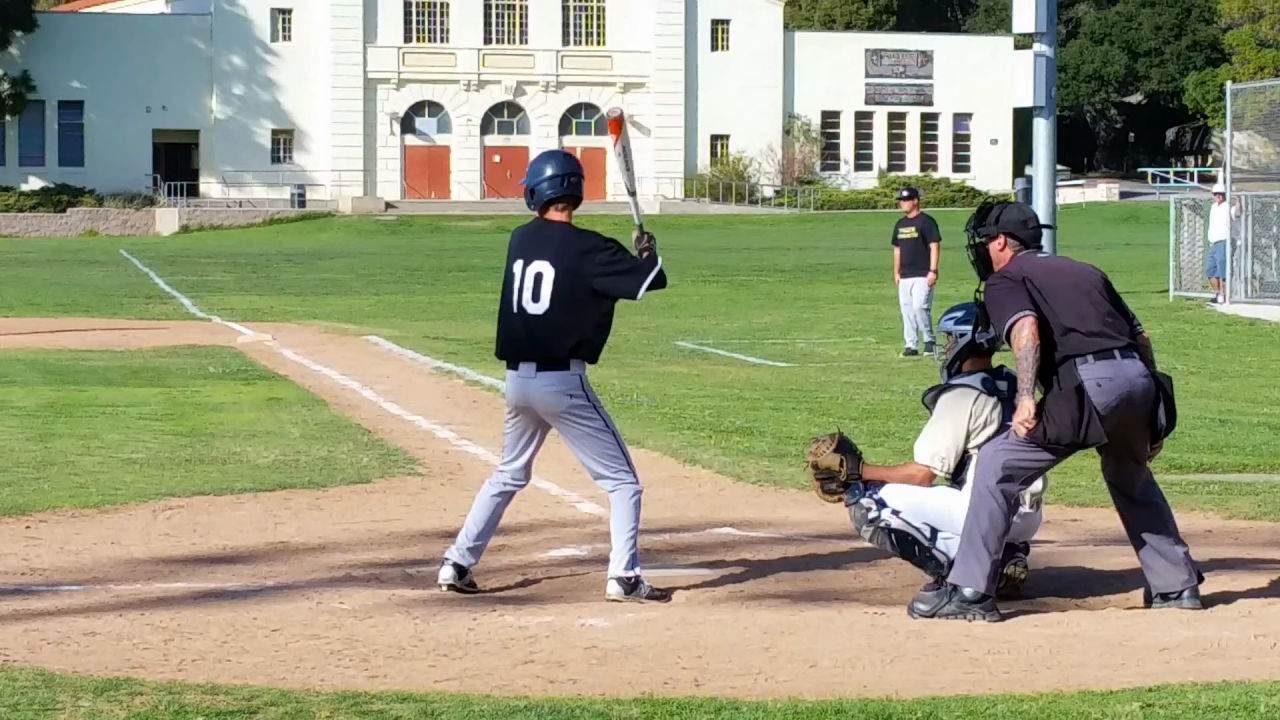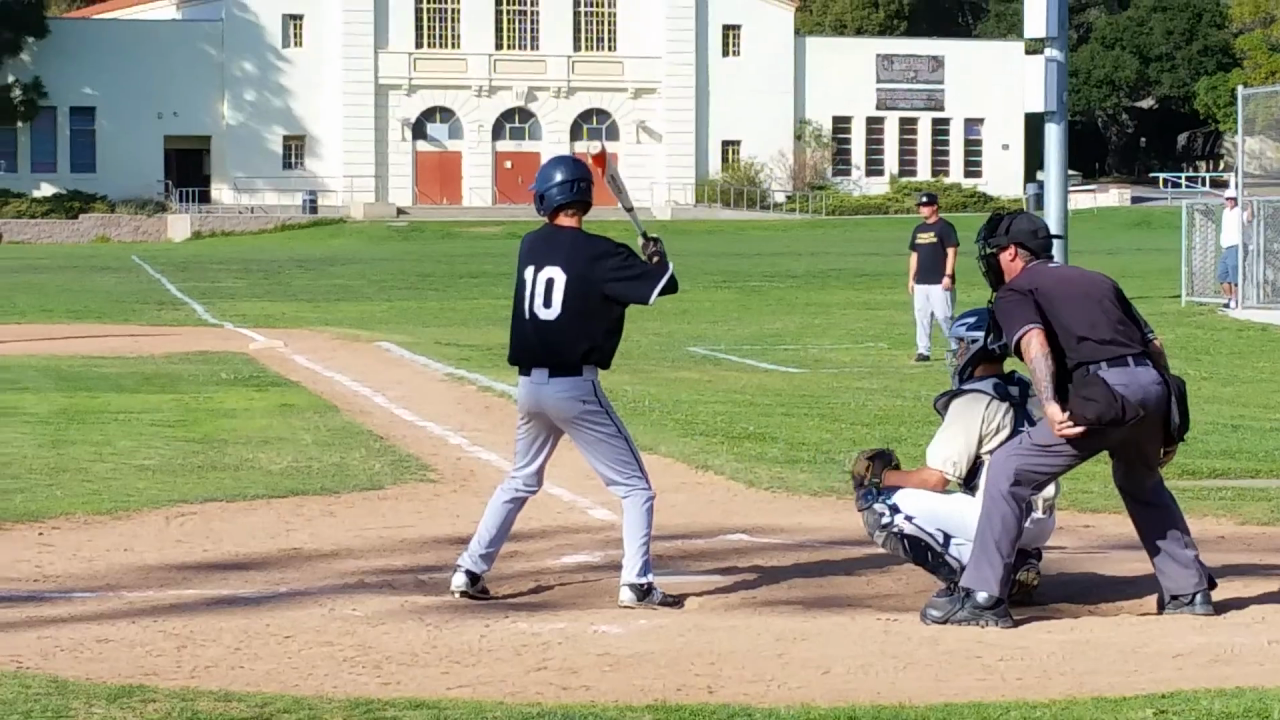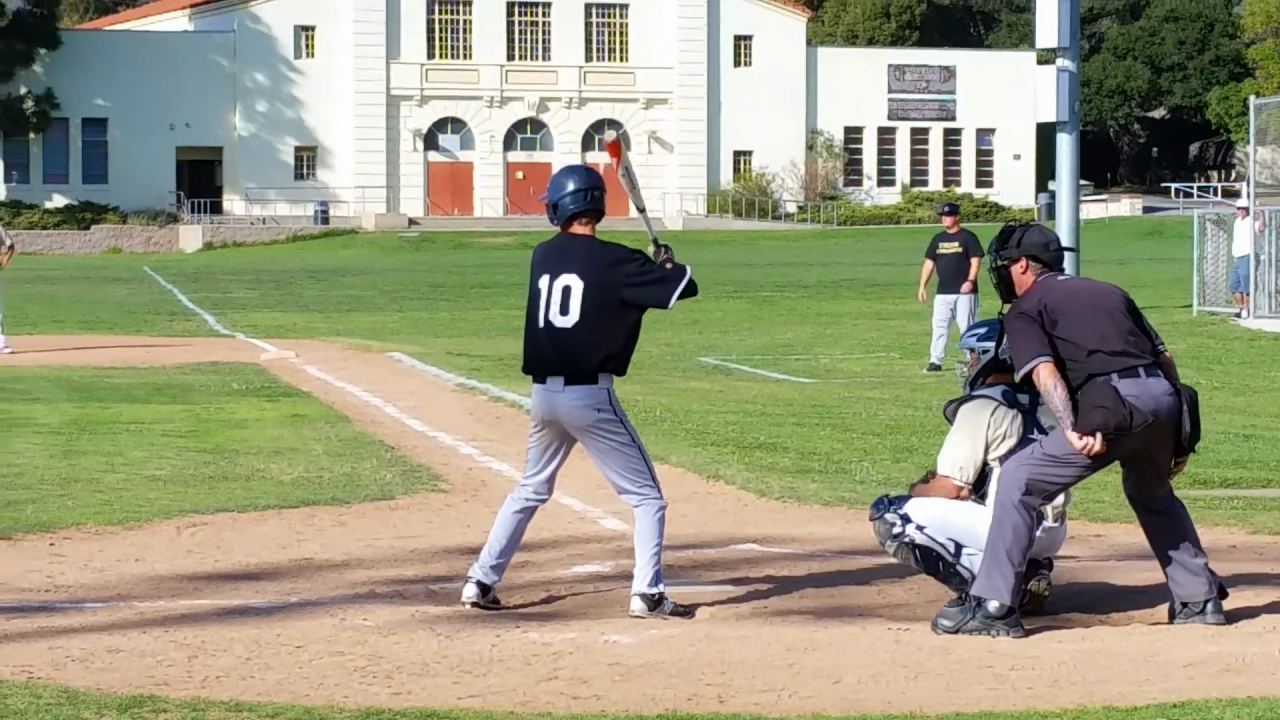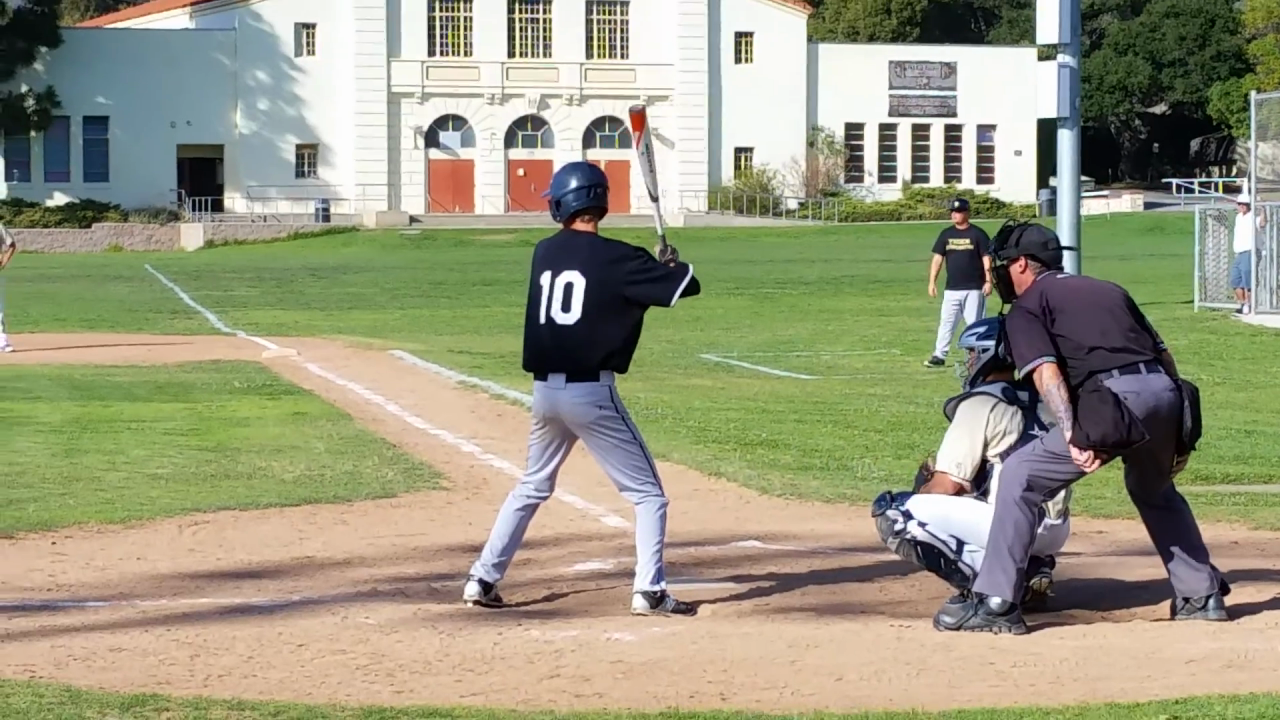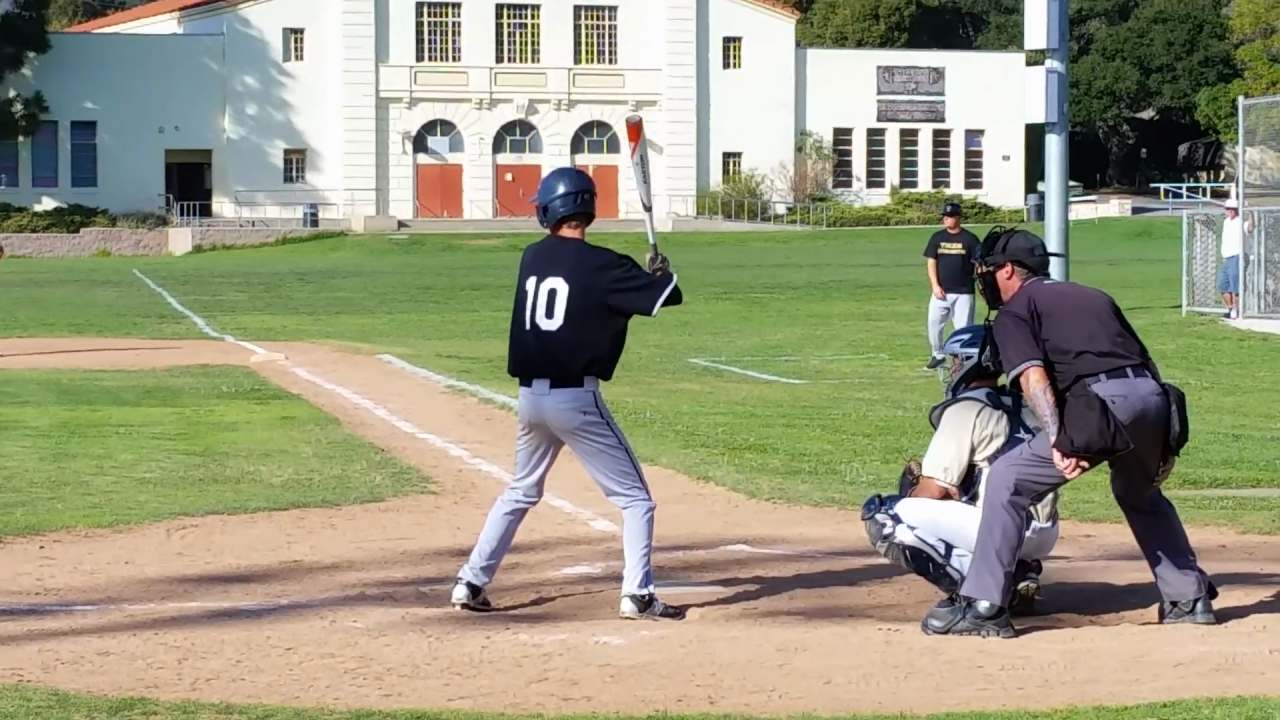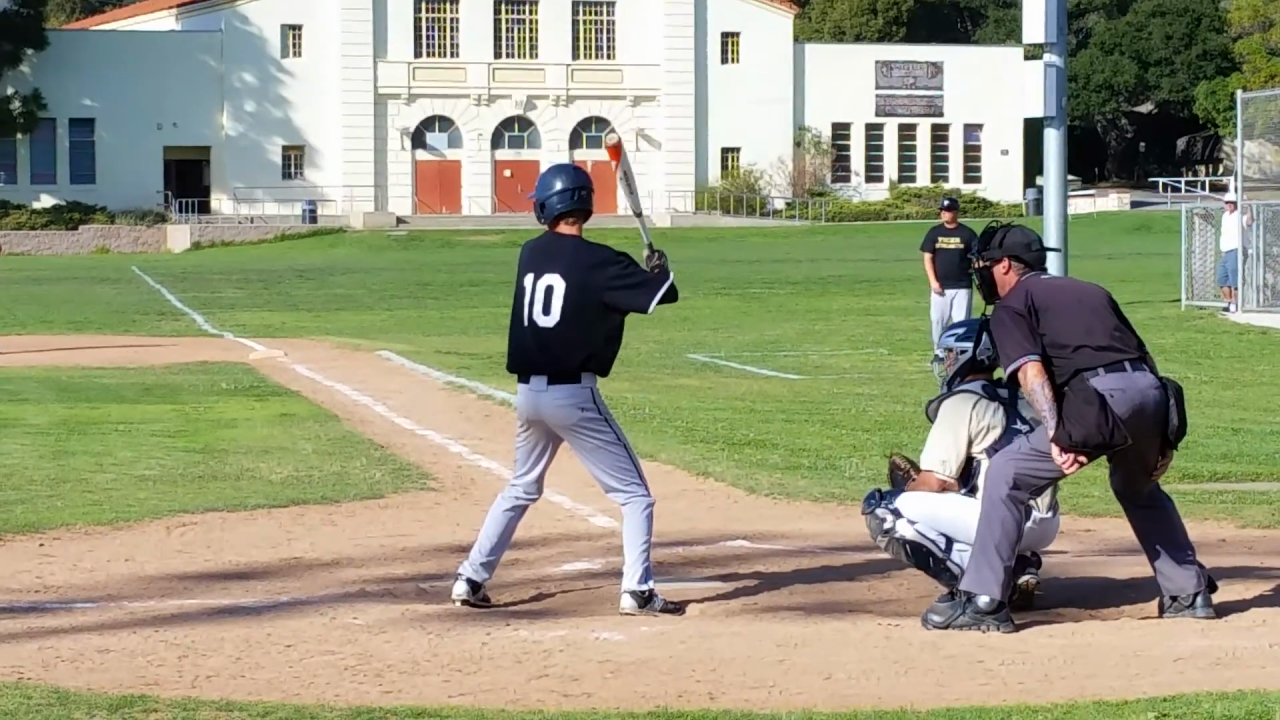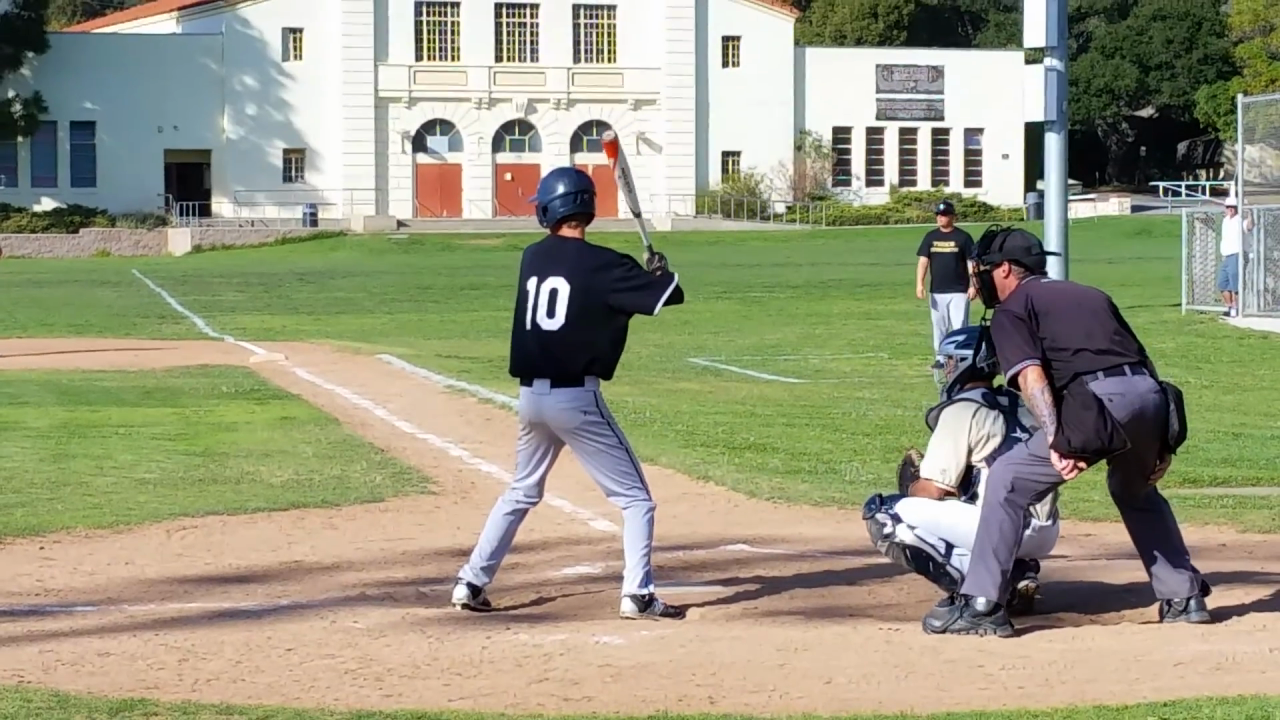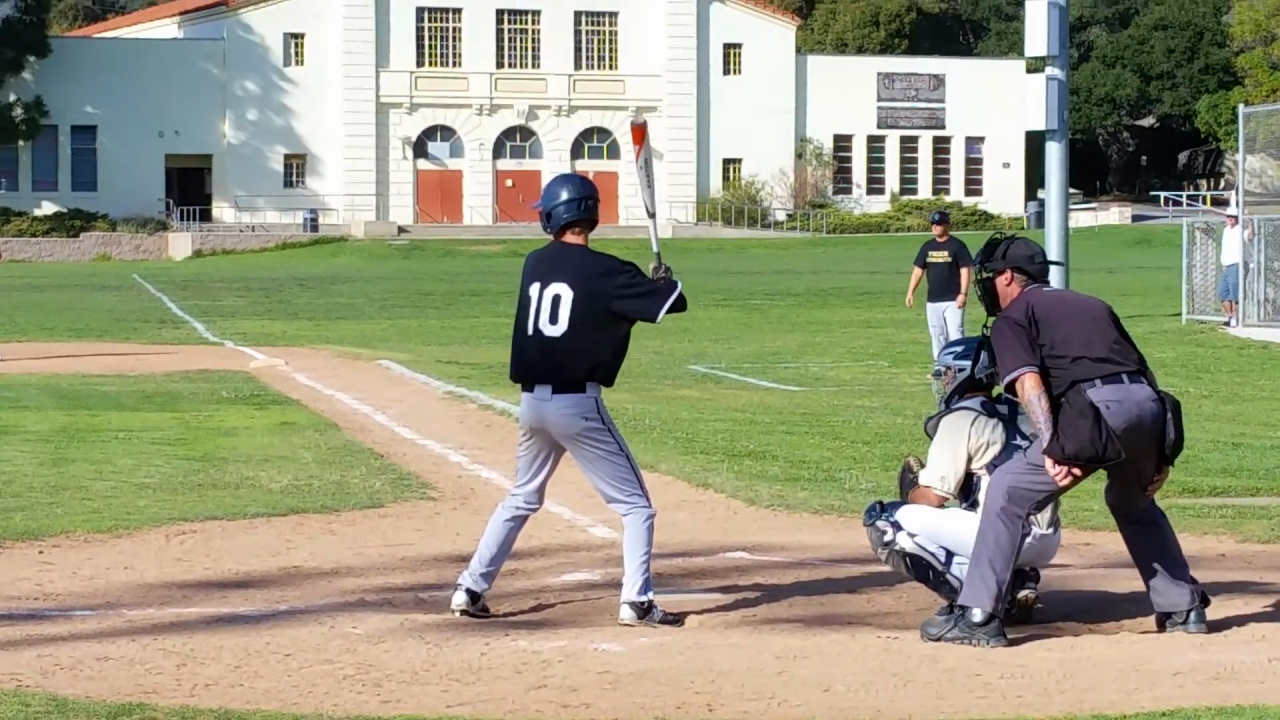
dt=0.2s
person 1, frame 1
left shoulder: (519, 239)
right shoulder: (586, 247)
right elbow: (653, 281)
left wrist: (626, 256)
right wrist: (646, 252)
left hip: (518, 379)
right hip: (562, 381)
left knee: (508, 475)
right knee: (622, 481)
left ankle: (456, 563)
right ankle: (624, 578)
person 1, frame 2
left shoulder: (530, 245)
right shoulder: (598, 251)
right elbow: (664, 285)
left wrist: (635, 261)
right wrist: (655, 256)
left hip: (531, 384)
right hip: (574, 387)
left knee: (520, 481)
right knee: (635, 487)
left ankle: (469, 570)
right ankle: (637, 585)
person 1, frame 3
left shoulder: (542, 255)
right shoulder: (614, 259)
right elbow: (684, 287)
left wrist: (648, 268)
right wrist: (666, 264)
left hip: (545, 393)
right hip: (590, 395)
left knee: (530, 490)
right knee: (647, 497)
left ankle: (480, 581)
right ankle: (647, 594)
person 1, frame 4
left shoulder: (543, 251)
right shoulder: (616, 257)
right elbow: (687, 285)
left wrist: (650, 266)
right wrist: (669, 262)
left hip: (546, 390)
right hip: (590, 392)
left knee: (531, 487)
right knee: (648, 494)
left ankle: (481, 579)
right ankle: (649, 591)
person 1, frame 5
left shoulder: (531, 257)
right shoulder: (601, 264)
right elbow: (669, 296)
left wrist: (638, 276)
right wrist: (658, 272)
left hip: (531, 395)
right hip: (575, 398)
left knee: (519, 492)
right knee: (636, 499)
left ankle: (470, 583)
right ankle: (638, 595)
person 1, frame 6
left shoulder: (530, 253)
right shoulder: (598, 260)
right elbow: (664, 294)
left wrist: (635, 273)
right wrist: (656, 269)
left hip: (529, 392)
right hip: (573, 394)
left knee: (520, 489)
right knee: (634, 494)
left ankle: (470, 579)
right ankle: (637, 591)
person 1, frame 7
left shoulder: (532, 257)
right shoulder: (602, 263)
right elbow: (670, 294)
left wrist: (638, 275)
right wrist: (657, 271)
left hip: (532, 395)
right hip: (576, 398)
left knee: (521, 493)
right knee: (635, 498)
left ankle: (470, 583)
right ankle: (638, 595)
person 1, frame 8
left shoulder: (534, 263)
right shoulder: (606, 271)
right elbow: (674, 302)
left wrist: (642, 284)
right wrist: (660, 280)
left hip: (533, 401)
right hip: (577, 404)
left knee: (521, 499)
right knee: (636, 505)
left ankle: (469, 589)
right ankle: (636, 602)
person 2, frame 1
left shoulder: (1005, 280)
right shoulder: (1086, 271)
left elbow: (1026, 328)
right elbow: (1141, 338)
left wrist: (1025, 397)
right wrist: (1152, 413)
left hip: (1089, 384)
right hip: (1137, 378)
left knee: (997, 465)
right knee: (1132, 479)
left ankle: (970, 591)
right ankle: (1177, 585)
person 2, frame 2
left shoulder: (1015, 292)
right shoulder: (1098, 279)
left elbow: (1035, 340)
right elbow: (1153, 346)
left wrist: (1050, 404)
right wrist: (1165, 421)
left hip: (1103, 393)
right hip: (1152, 387)
left knee: (1009, 470)
right knee: (1143, 484)
left ankle: (983, 597)
right ankle: (1189, 590)
person 2, frame 3
left shoulder: (1026, 308)
right shoulder: (1110, 291)
left elbow: (1045, 371)
right elbow: (1164, 357)
left wrist: (1070, 429)
right wrist: (1177, 432)
left hip: (1113, 406)
right hip: (1163, 397)
left knee: (1019, 479)
right knee: (1153, 493)
left ankle: (994, 606)
right ankle: (1200, 599)
person 2, frame 4
left shoulder: (1027, 306)
right shoulder: (1110, 289)
left elbow: (1047, 373)
right elbow: (1163, 355)
left wrist: (1072, 435)
right wrist: (1176, 430)
left hip: (1117, 401)
right hip: (1164, 393)
left knee: (1020, 475)
right knee: (1155, 490)
left ankle: (996, 603)
right ankle: (1202, 595)
person 2, frame 5
left shoulder: (1013, 310)
right shoulder: (1094, 295)
left elbow: (1033, 377)
left wrist: (1057, 441)
right wrist: (1163, 439)
left hip: (1103, 405)
right hip: (1153, 397)
left knee: (1007, 479)
right knee: (1141, 494)
left ankle: (984, 607)
right ankle: (1190, 598)
person 2, frame 6
left shoulder: (1010, 306)
right shoulder: (1092, 290)
left elbow: (1031, 372)
left wrist: (1055, 436)
right wrist: (1161, 436)
left hip: (1100, 398)
right hip: (1151, 392)
left knee: (1006, 474)
right knee: (1139, 488)
left ankle: (983, 601)
right ankle: (1189, 593)
person 2, frame 7
left shoulder: (1011, 309)
right shoulder: (1093, 294)
left elbow: (1031, 376)
left wrist: (1055, 441)
right wrist: (1159, 439)
left hip: (1099, 402)
right hip: (1150, 395)
left knee: (1007, 480)
right knee: (1136, 491)
left ankle: (982, 605)
right ankle: (1184, 597)
person 2, frame 8
left shoulder: (1012, 317)
right shoulder: (1094, 304)
left elbow: (1029, 383)
left wrist: (1050, 448)
right wrist: (1156, 451)
left hip: (1097, 411)
right hip: (1150, 405)
left knee: (1008, 492)
right knee: (1134, 504)
left ankle: (978, 616)
right ankle: (1183, 608)
person 3, frame 1
left shoulder: (962, 394)
right shoulder: (1014, 387)
left elbow: (921, 474)
left wrist: (859, 470)
right hip: (1028, 517)
left knee: (865, 500)
right ankle: (1003, 556)
person 3, frame 2
left shoulder: (973, 399)
right shoulder: (1028, 393)
left elbow: (935, 479)
left wrist: (881, 476)
right hip: (1041, 523)
left knee: (878, 506)
right ankle: (1017, 561)
person 3, frame 3
left shoulder: (981, 406)
right shoulder: (1039, 402)
left elbow: (949, 487)
left wrist: (917, 490)
right wrist: (969, 491)
right hip: (1052, 533)
left knee: (889, 515)
right ankle: (1029, 572)
person 3, frame 4
left shoulder: (980, 402)
right shoulder: (1039, 401)
left elbow: (947, 485)
left wrist: (923, 488)
right wrist: (968, 485)
right hip: (1055, 530)
left knee: (891, 511)
right ankle: (1030, 569)
person 3, frame 5
left shoulder: (965, 408)
right shoulder: (1023, 406)
left elbow: (934, 489)
left wrist: (910, 493)
right hip: (1044, 533)
left knee: (881, 515)
right ankle: (1018, 573)
person 3, frame 6
left shoulder: (961, 400)
right shoulder: (1018, 399)
left elbow: (933, 482)
left wrist: (908, 488)
right hip: (1044, 524)
left knee: (881, 509)
right ankle: (1019, 568)
person 3, frame 7
left shoulder: (961, 409)
right shoulder: (1020, 406)
left elbow: (933, 490)
left wrist: (910, 486)
right wrist: (925, 477)
right hip: (1045, 532)
left knee: (881, 514)
right ankle: (1018, 572)
person 3, frame 8
left shoulder: (960, 418)
right shoulder: (1020, 414)
left elbow: (932, 498)
left wrist: (911, 492)
right hip: (1046, 541)
left knee: (882, 521)
right ankle: (1019, 582)
